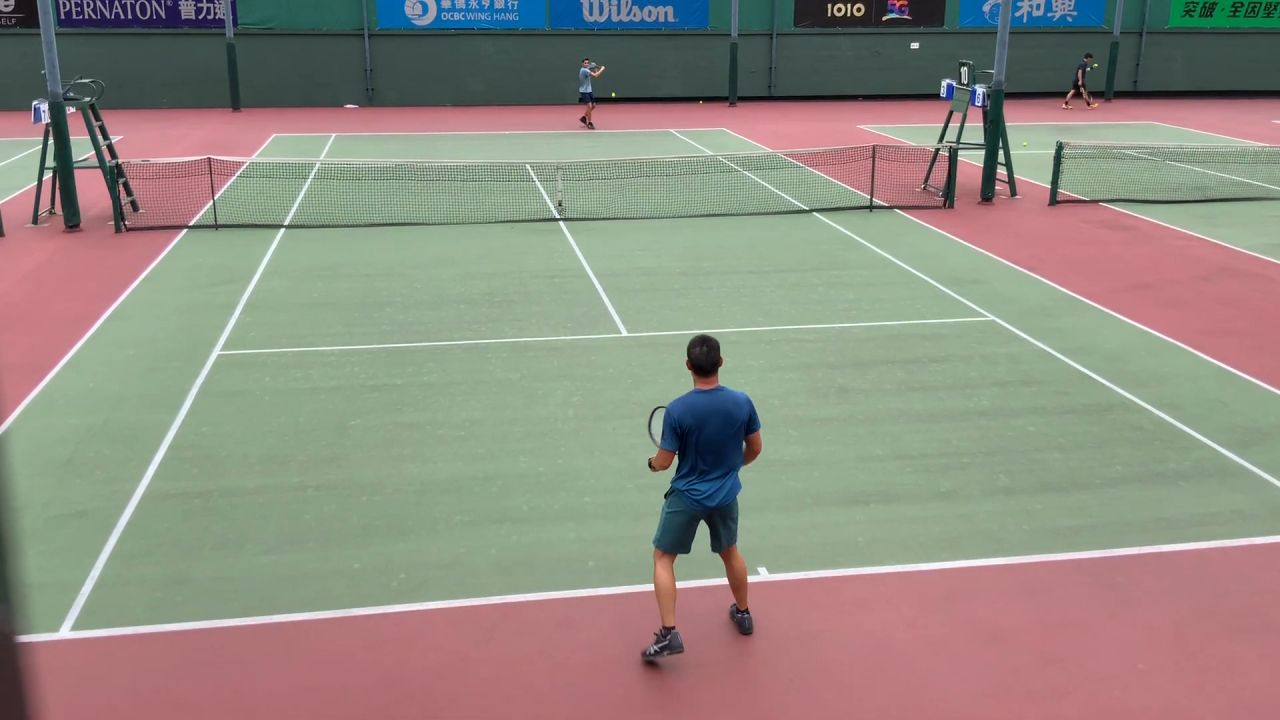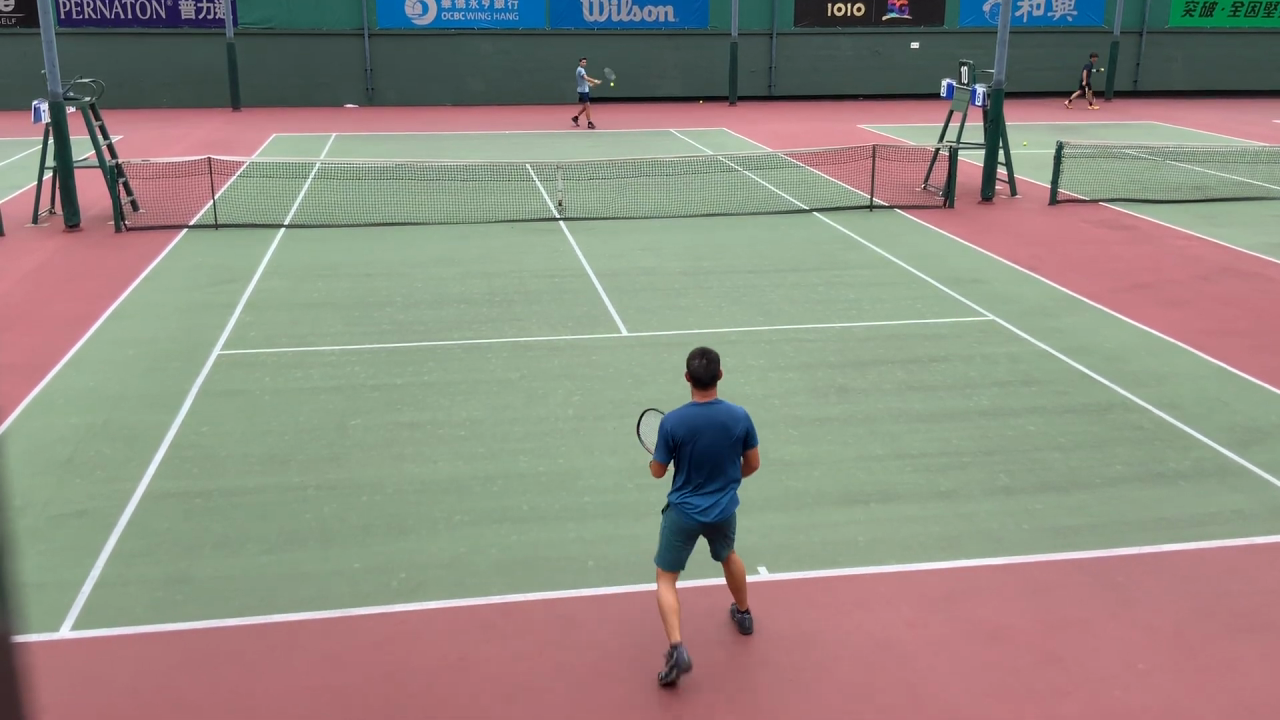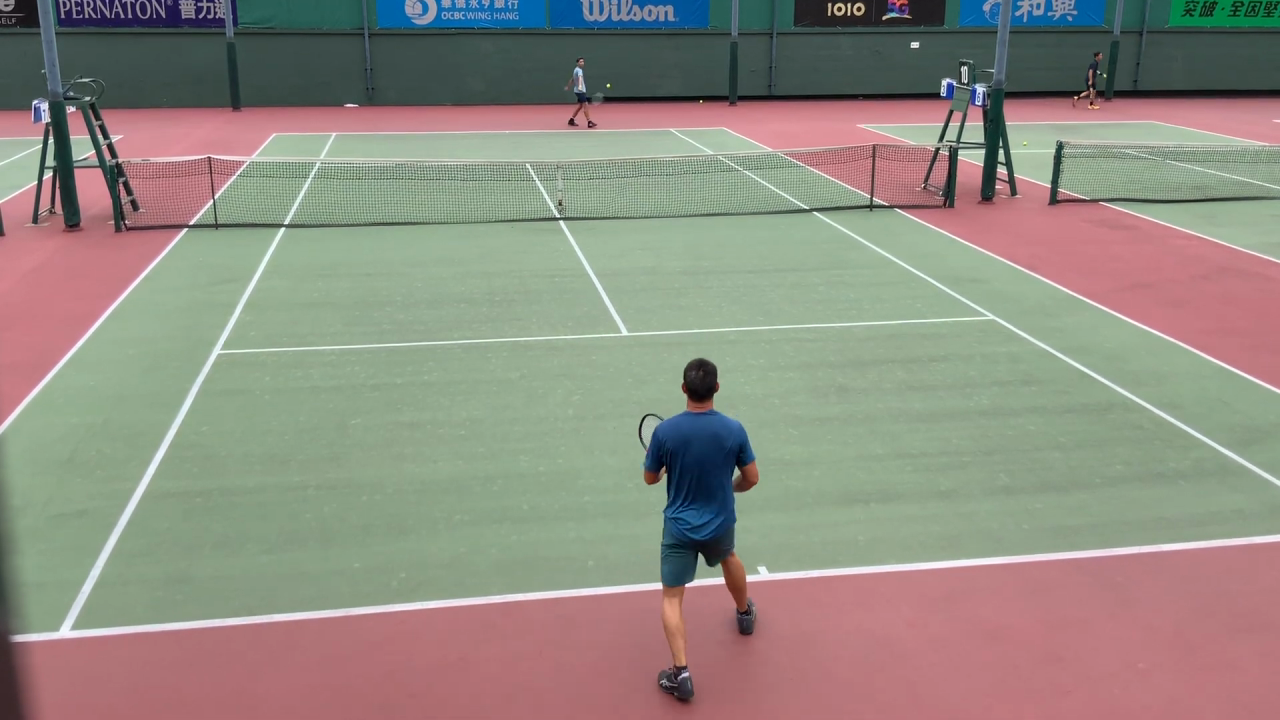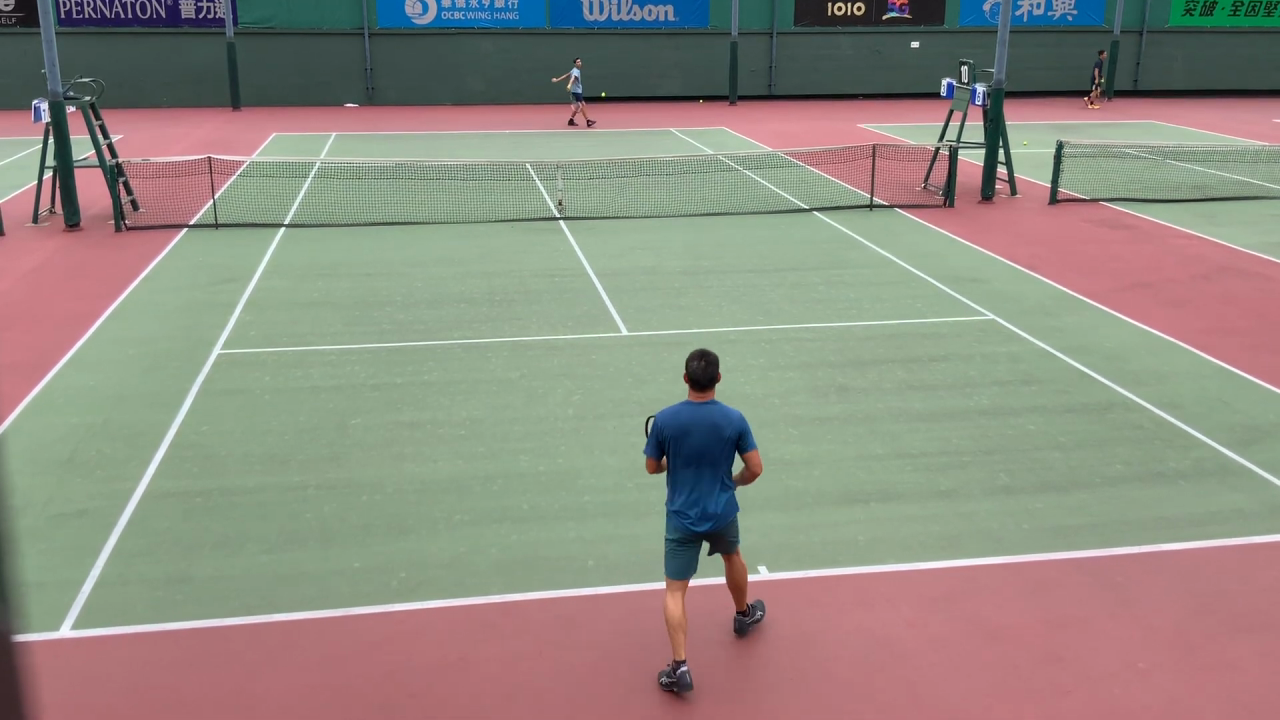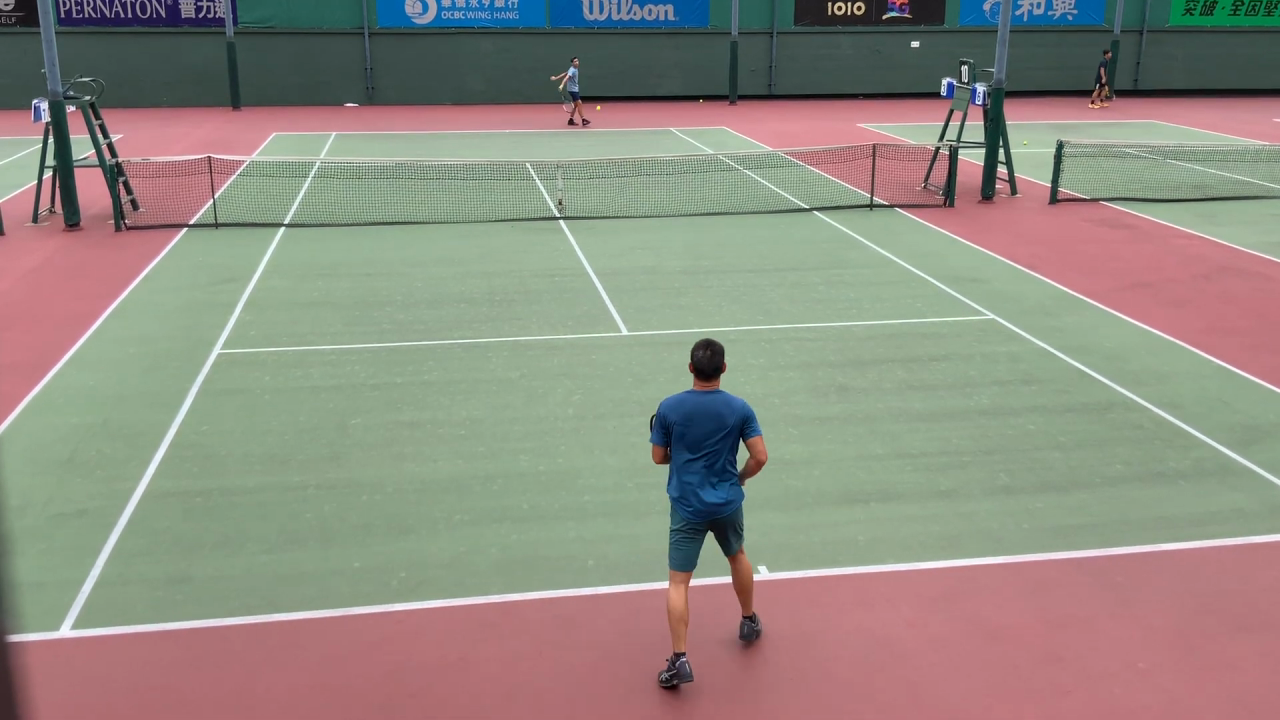
dt=0.1s
person 1, frame 1
left shoulder: (677, 410)
right shoulder: (741, 402)
left elbow: (665, 461)
right elbow: (755, 449)
left wrist: (653, 463)
left hip: (686, 497)
right hip: (725, 495)
left knee: (662, 559)
right knee: (729, 552)
left ankle: (668, 633)
right ankle: (743, 614)
person 1, frame 2
left shoulder: (673, 421)
right shoulder: (740, 417)
left elbow: (657, 471)
right elbow: (752, 464)
left wrist: (656, 459)
left hip: (683, 512)
right hip: (723, 509)
left knee: (666, 579)
right knee: (728, 557)
left ankle: (677, 650)
right ankle: (743, 613)
person 1, frame 3
left shoulder: (664, 431)
right shoulder: (734, 429)
left elbow: (650, 478)
right elbow: (751, 478)
left hip: (680, 526)
right hip: (719, 521)
left knee: (671, 598)
right knee: (728, 558)
left ankle: (680, 672)
right ankle: (744, 612)
person 1, frame 4
left shoulder: (664, 419)
right shoulder: (734, 419)
left elbow: (652, 467)
right elbow: (755, 469)
left hip: (682, 518)
right hip: (722, 512)
left knee: (675, 591)
right knee: (732, 555)
left ankle: (680, 666)
right ankle: (744, 613)
person 1, frame 5
left shoulder: (669, 408)
right shoulder: (739, 408)
left elbow: (658, 457)
right elbow: (760, 456)
right wrist: (739, 478)
left hip: (686, 508)
right hip: (726, 503)
left knee: (678, 582)
right knee: (737, 556)
left ankle: (679, 659)
right ankle: (748, 622)
